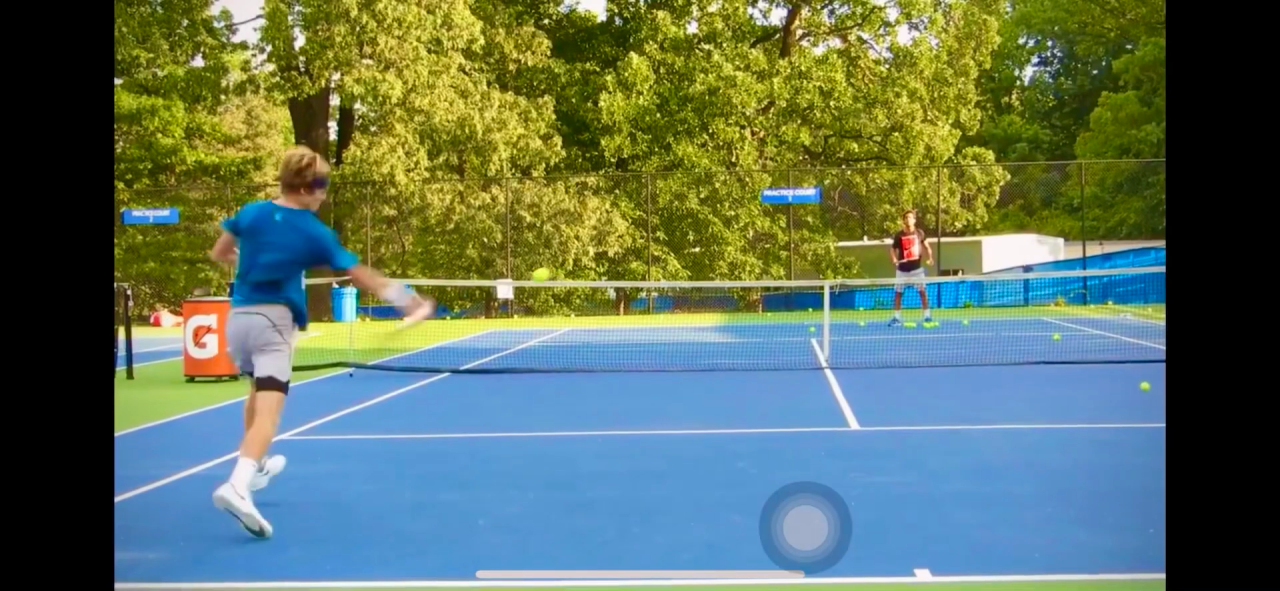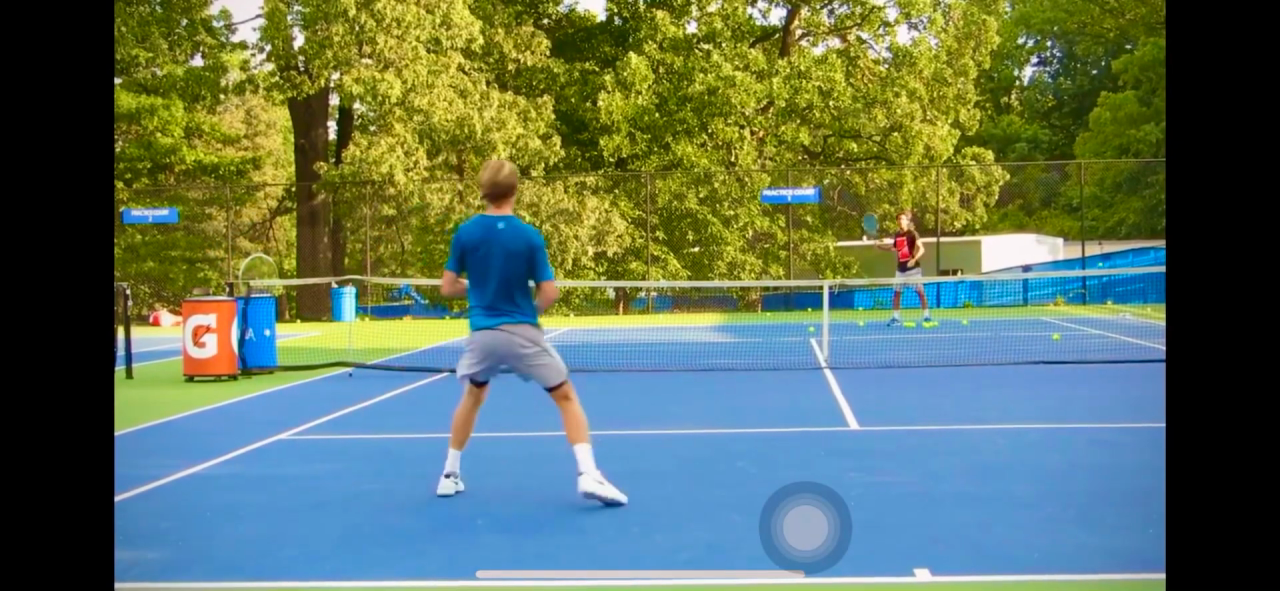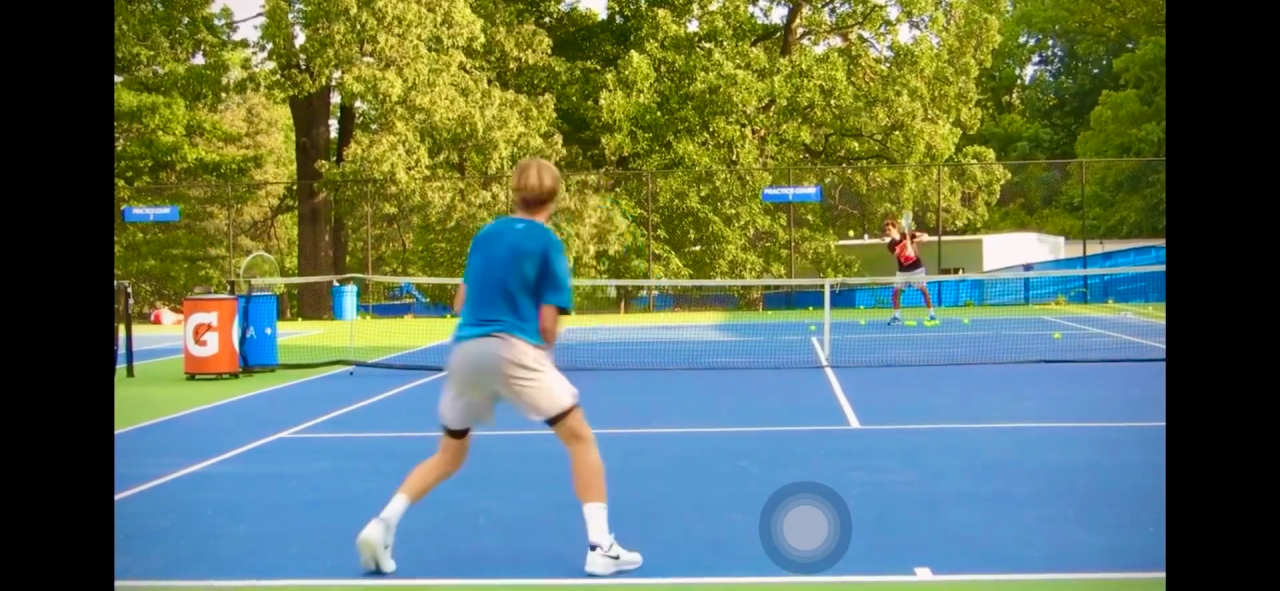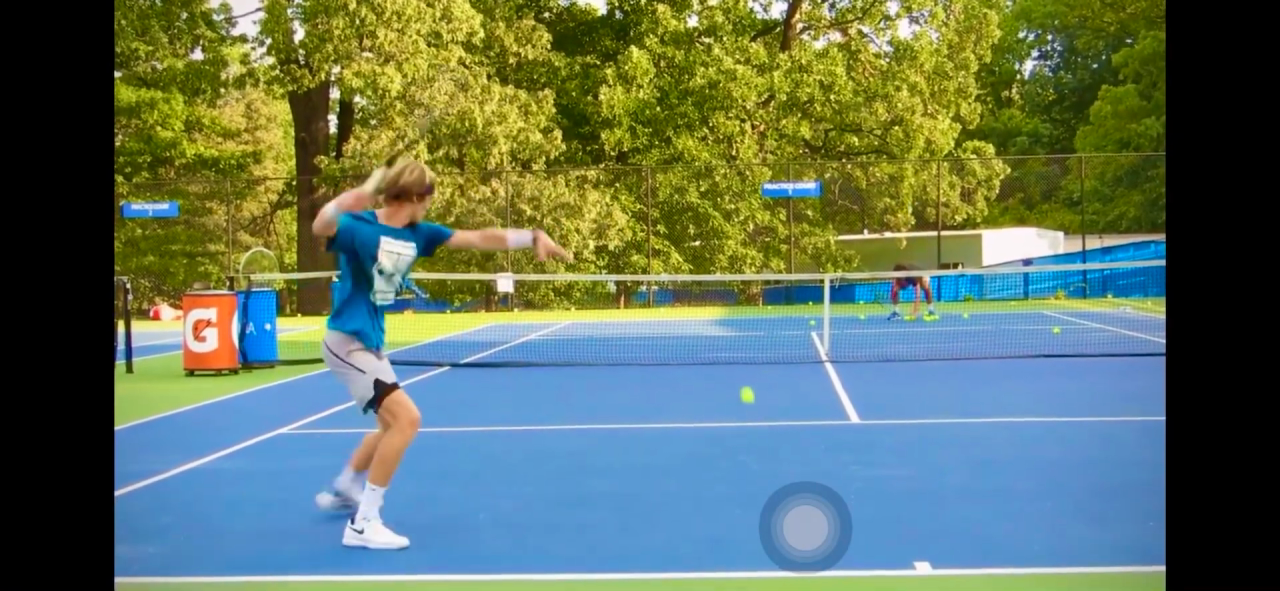
dt=1s
person 1, frame 1
left shoulder: (251, 213)
right shoulder: (315, 231)
left elbow: (218, 254)
right elbow: (363, 277)
right wrist: (408, 299)
left hip: (239, 316)
right hip: (271, 320)
left knee: (261, 392)
right knee: (268, 415)
left ankle: (254, 467)
right ankle: (237, 489)
person 1, frame 2
left shoulder: (466, 232)
right shoulder: (529, 236)
left elbow: (448, 286)
right elbow: (549, 295)
left hip: (483, 335)
right hip: (523, 334)
left knee: (471, 399)
right knee: (566, 398)
left ankle: (450, 475)
right ankle: (589, 477)
person 1, frame 3
left shoulder: (485, 235)
right shoulder: (549, 245)
right elbow: (548, 323)
right wrist: (540, 354)
left hip: (465, 352)
right hip: (514, 353)
left knee: (448, 455)
right knee: (581, 441)
left ankle: (381, 526)
right ankle: (599, 546)
person 1, frame 4
left shoulder: (418, 233)
right shoulder: (357, 225)
left elbow: (476, 238)
right elbow: (320, 227)
left wrist: (533, 237)
right wrist: (348, 200)
left hip: (368, 342)
right hip: (347, 342)
left knee: (393, 423)
right knee: (406, 419)
left ankle: (344, 488)
right ankle: (363, 523)
